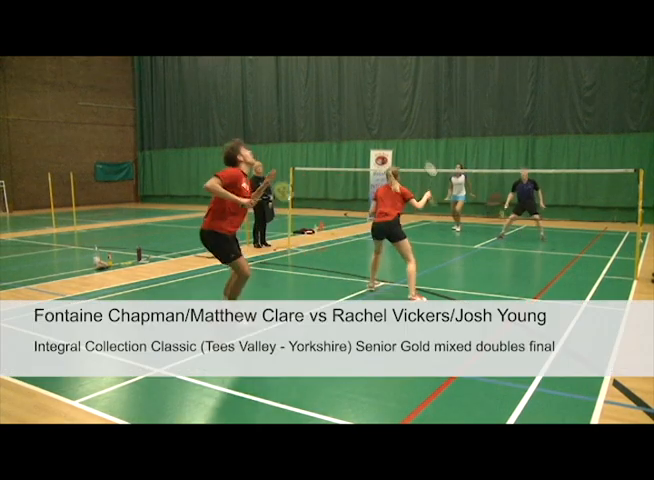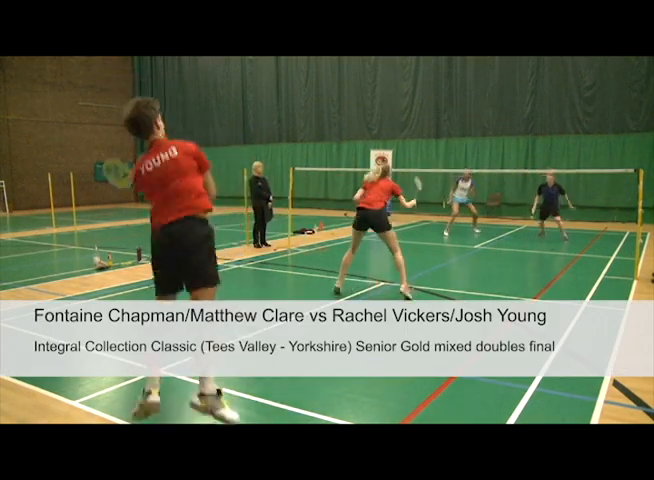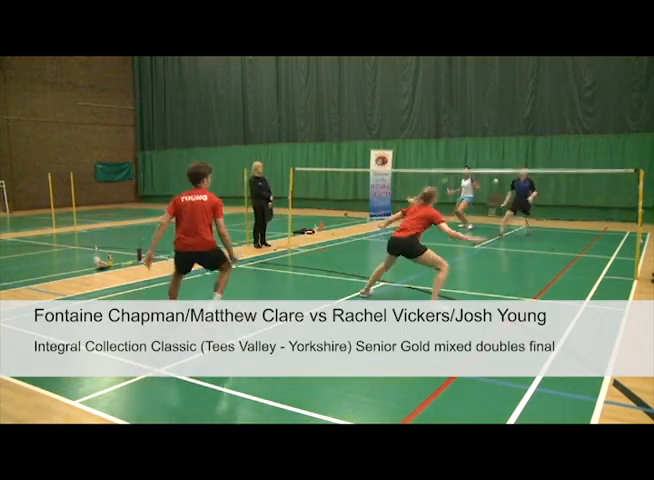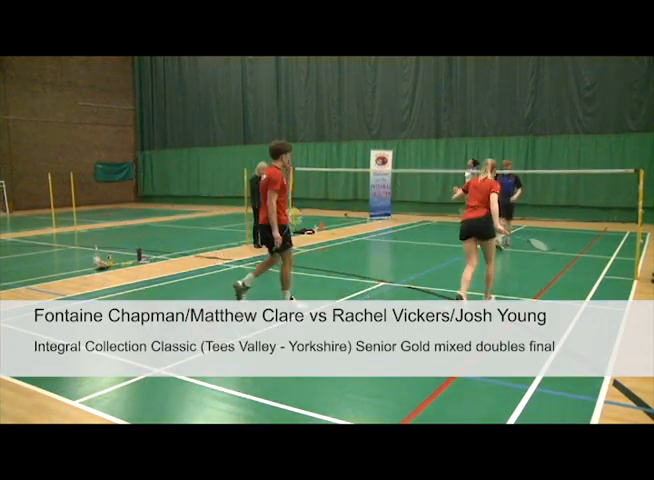
dt=1s
person 1, frame 1
left shoulder: (245, 180)
right shoulder: (232, 173)
left elbow: (250, 199)
right elbow: (209, 185)
left wrist: (265, 184)
right wrist: (238, 199)
left hip: (227, 233)
right hip: (215, 232)
left knee: (241, 271)
right knee: (244, 272)
person 1, frame 2
left shoulder: (140, 170)
right shoulder: (187, 149)
right elbow: (211, 191)
left hip: (163, 239)
right hip: (195, 231)
left ankle: (152, 395)
right ankle: (208, 395)
person 1, frame 3
left shoulder: (179, 199)
right shoulder: (214, 200)
left elbow: (163, 224)
right elbow: (222, 230)
left wrist: (152, 251)
right wrist: (232, 253)
left hip: (183, 248)
right hip: (205, 247)
left knee: (178, 276)
right knee: (227, 267)
person 1, frame 4
left shoulder: (270, 172)
right shoulder: (277, 174)
right elbow: (271, 203)
left wrist: (286, 173)
right wrist: (276, 230)
left hip: (266, 223)
right hip: (276, 224)
left knee: (273, 258)
right knee: (287, 259)
left ankle: (243, 283)
right ankle: (287, 299)
person 2, frame 1
left shoulder: (379, 191)
right shoulder: (402, 190)
left elbow: (371, 212)
right elbow: (418, 206)
right wrist: (426, 196)
left hip: (377, 225)
right hip: (392, 225)
left knee: (377, 252)
right knee: (410, 260)
left ankle: (372, 282)
right ankle: (413, 295)
person 2, frame 2
left shoulder: (368, 182)
right shoulder: (392, 185)
left elbow: (356, 198)
right elbow: (405, 205)
right wrist: (413, 202)
left hip: (362, 213)
right hip: (378, 215)
left knee: (352, 250)
right knee: (396, 251)
left ankle: (339, 283)
right ankle: (405, 286)
person 2, frame 3
left shoulder: (412, 206)
right shoulder: (433, 213)
left elbow: (393, 218)
right elbow: (450, 232)
left wrist: (383, 225)
right wrist: (472, 239)
left hip: (394, 241)
right hip: (408, 243)
left knee: (386, 265)
right knee: (443, 267)
left ankle: (366, 290)
person 2, frame 4
left shoulder: (472, 182)
right shoulder: (493, 184)
left elbow: (454, 198)
right elbow: (493, 203)
left wrist: (457, 192)
right wrist: (498, 225)
left hip: (466, 223)
right hip: (483, 222)
left knee: (471, 263)
right knee: (490, 261)
left ankle: (463, 293)
right ankle: (487, 296)
